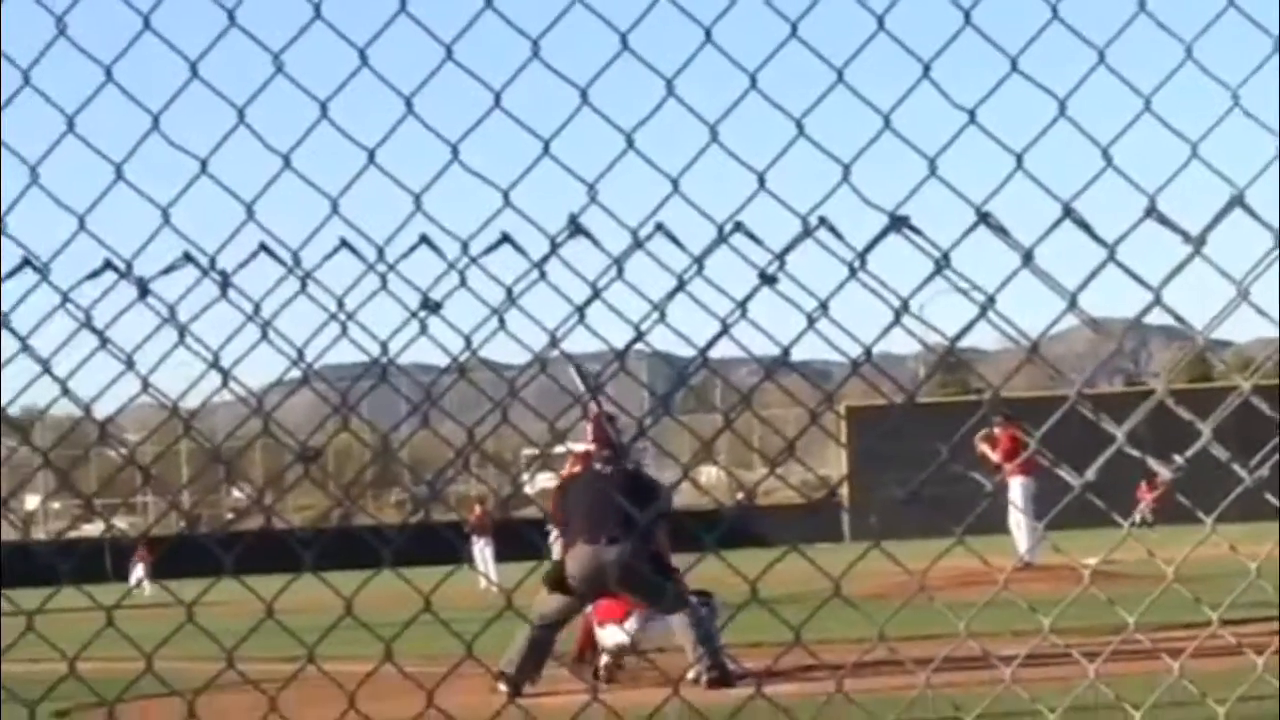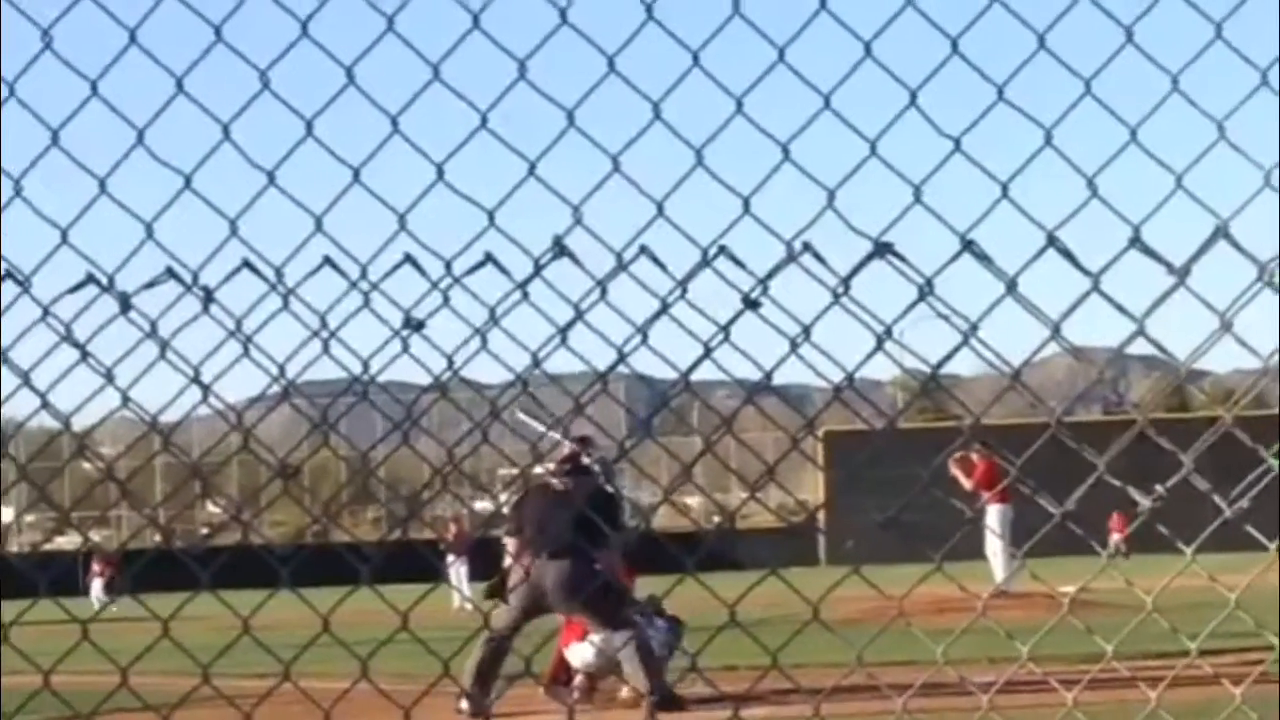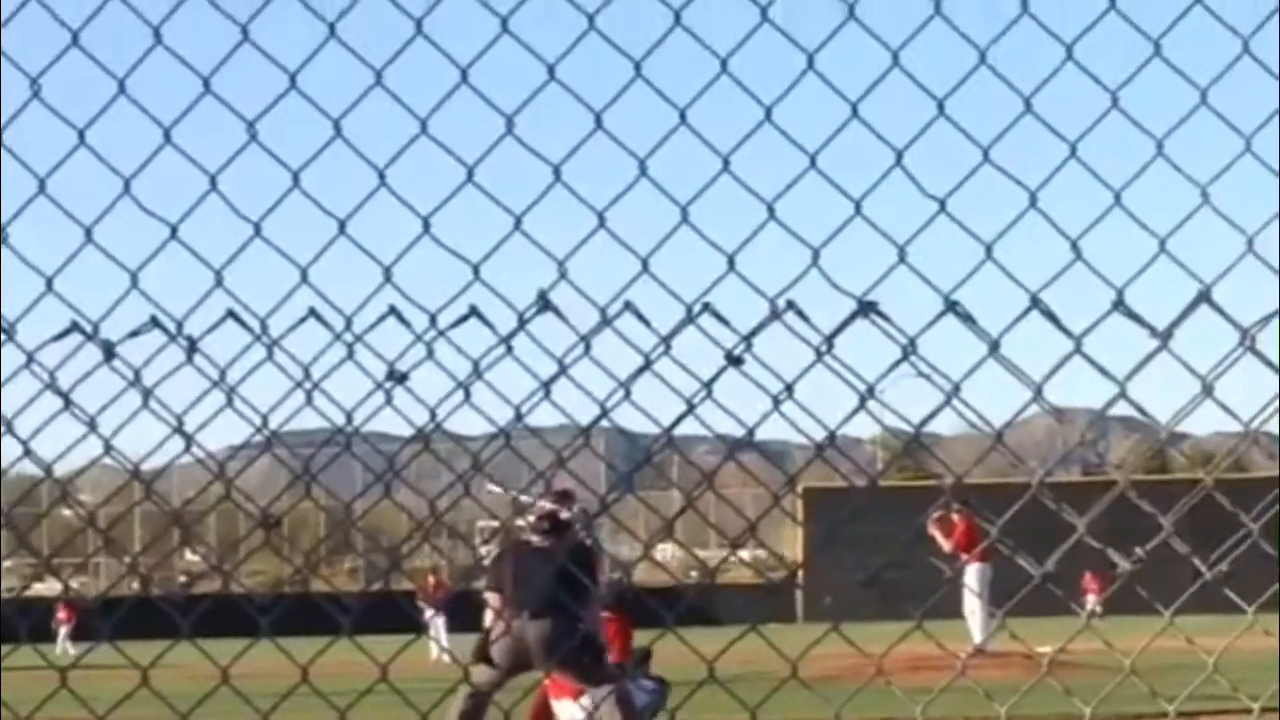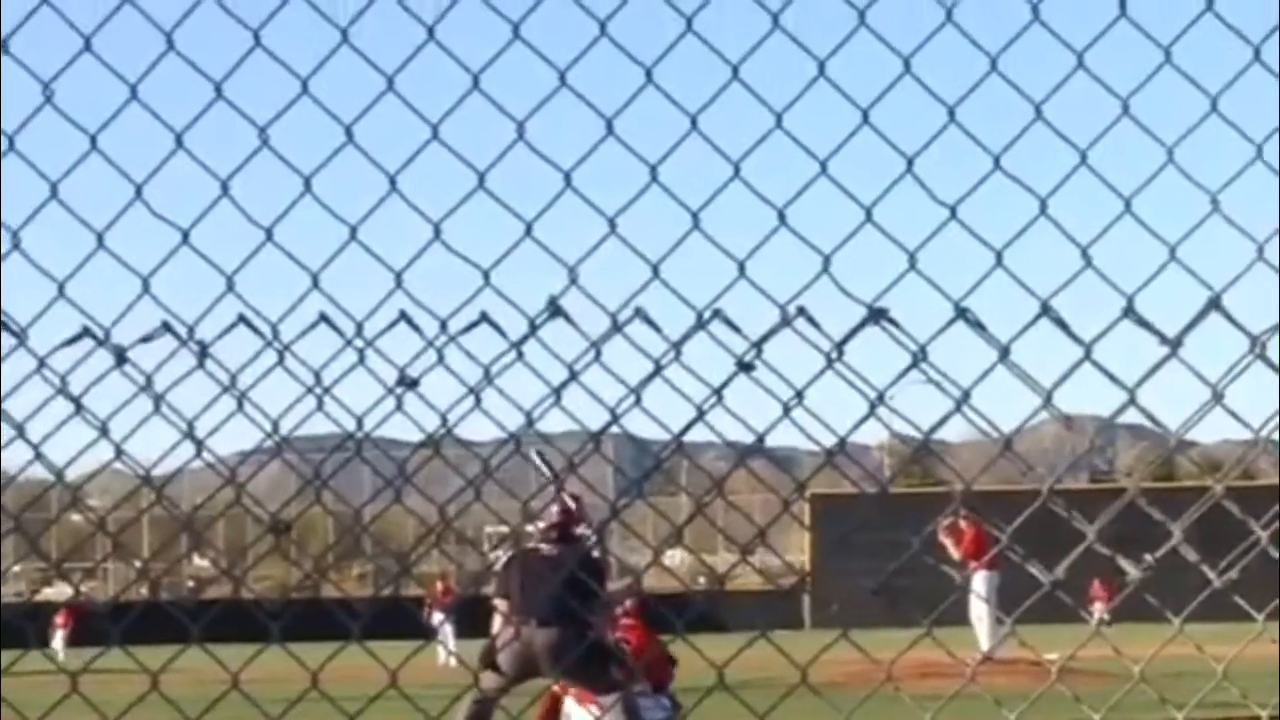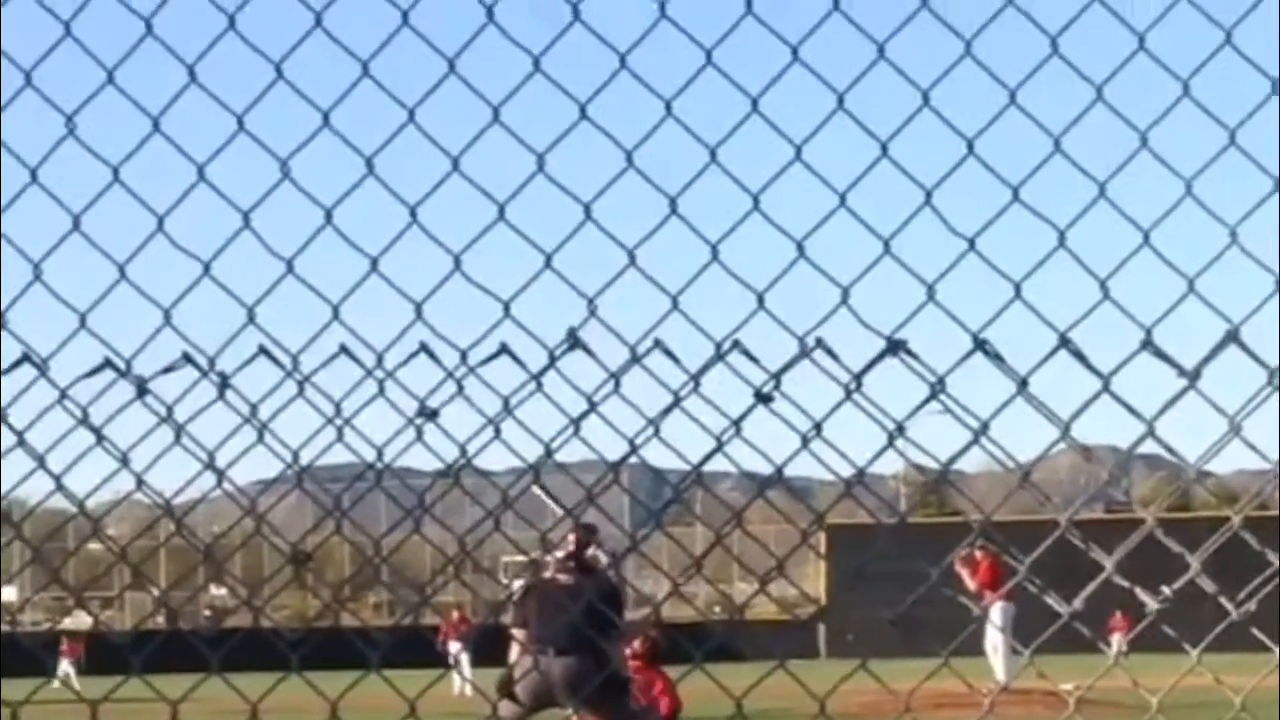
dt=0.3s
person 1, frame 1
left shoulder: (570, 484)
right shoulder: (642, 482)
left elbow: (561, 532)
right elbow: (658, 533)
left wrist: (560, 569)
right wrist: (667, 570)
left hip: (581, 558)
right hip: (629, 556)
left knee: (543, 619)
right knee: (679, 608)
left ankle: (510, 678)
right ankle: (712, 671)
person 1, frame 2
left shoulder: (530, 496)
right shoulder: (598, 497)
left elbow: (512, 544)
right elbow: (608, 548)
left wrist: (508, 582)
right wrist: (619, 588)
left hip: (529, 573)
right hip: (572, 572)
left knee: (496, 634)
right knee: (625, 627)
right ankle: (658, 696)
person 1, frame 3
left shoulder: (508, 551)
right shoulder: (578, 551)
left elbow: (493, 602)
right elbow: (587, 604)
left wrist: (488, 636)
right wrist: (594, 642)
left hip: (509, 631)
right hip: (554, 630)
left knee: (476, 688)
right knee: (606, 682)
person 1, frame 4
left shoulder: (517, 560)
right shoulder: (585, 561)
left elbow: (501, 611)
right elbow: (596, 613)
left wrist: (494, 649)
right wrist: (605, 647)
left hip: (518, 642)
right hip: (564, 641)
left knee: (484, 694)
right knee: (616, 690)
person 1, frame 5
left shoulder: (532, 590)
right shoulder: (603, 589)
left elbow: (518, 643)
right elbow: (612, 646)
left wrist: (513, 677)
left hip: (534, 669)
right hip: (579, 669)
